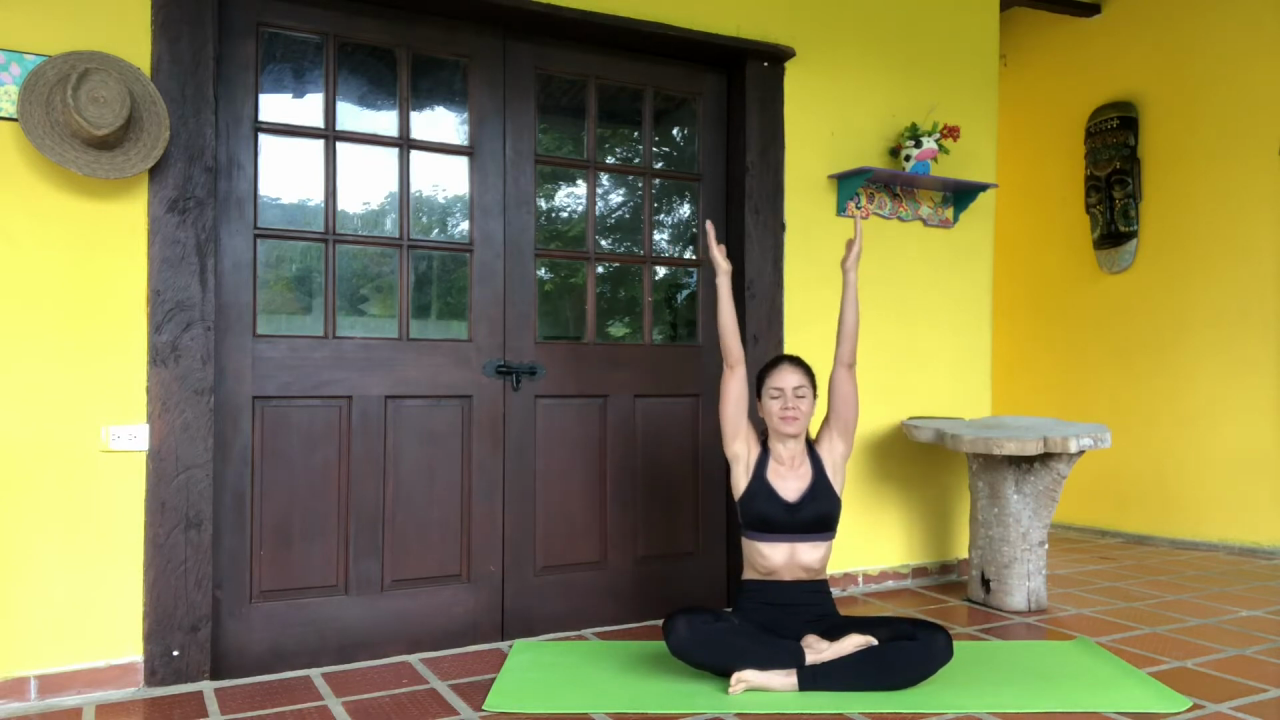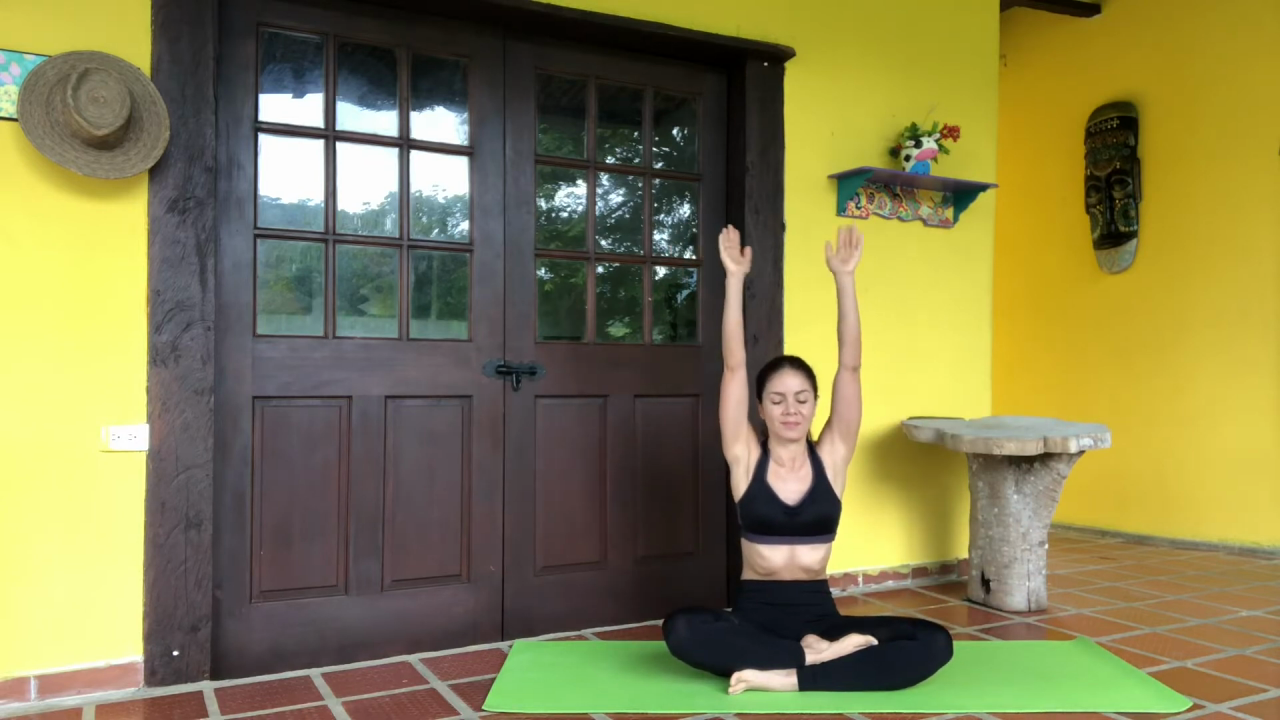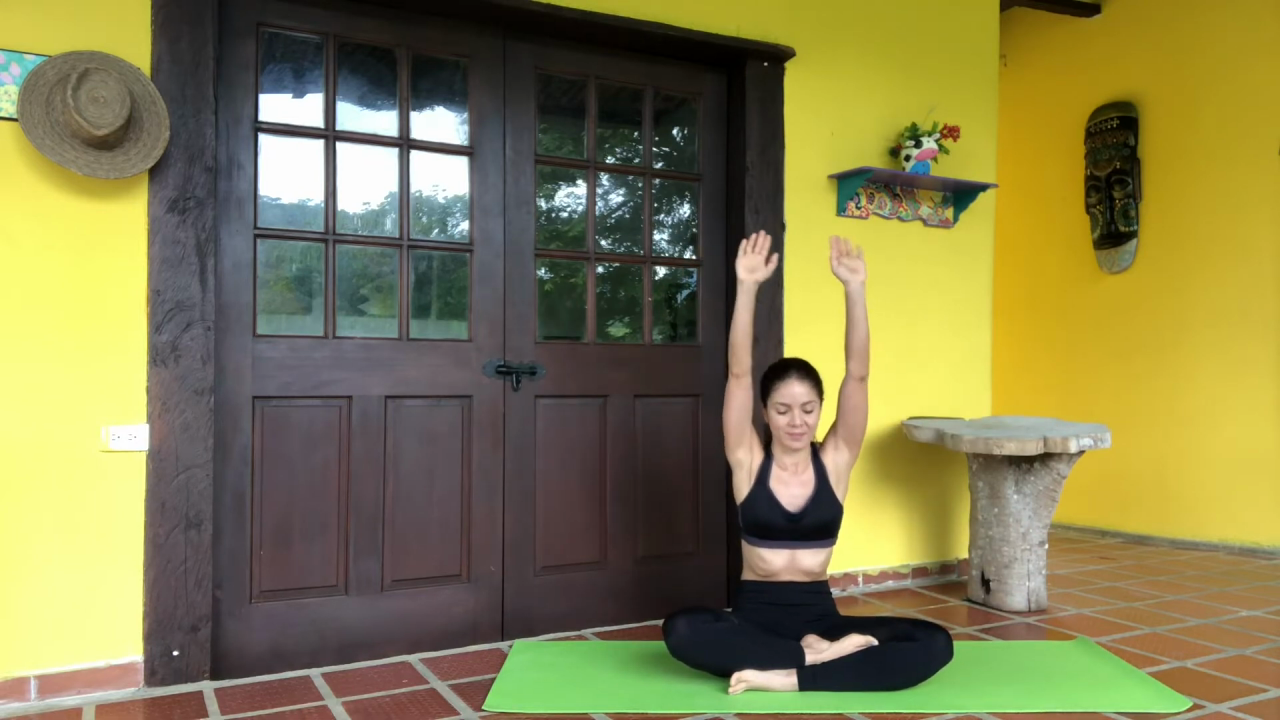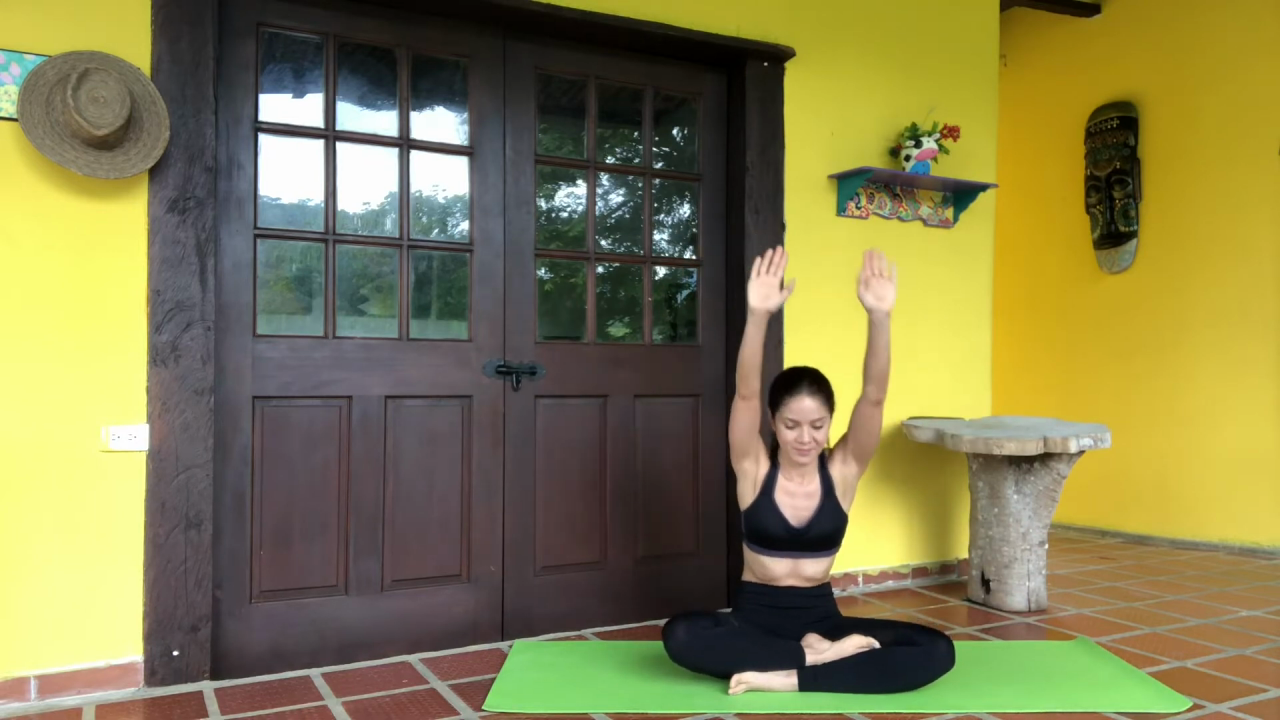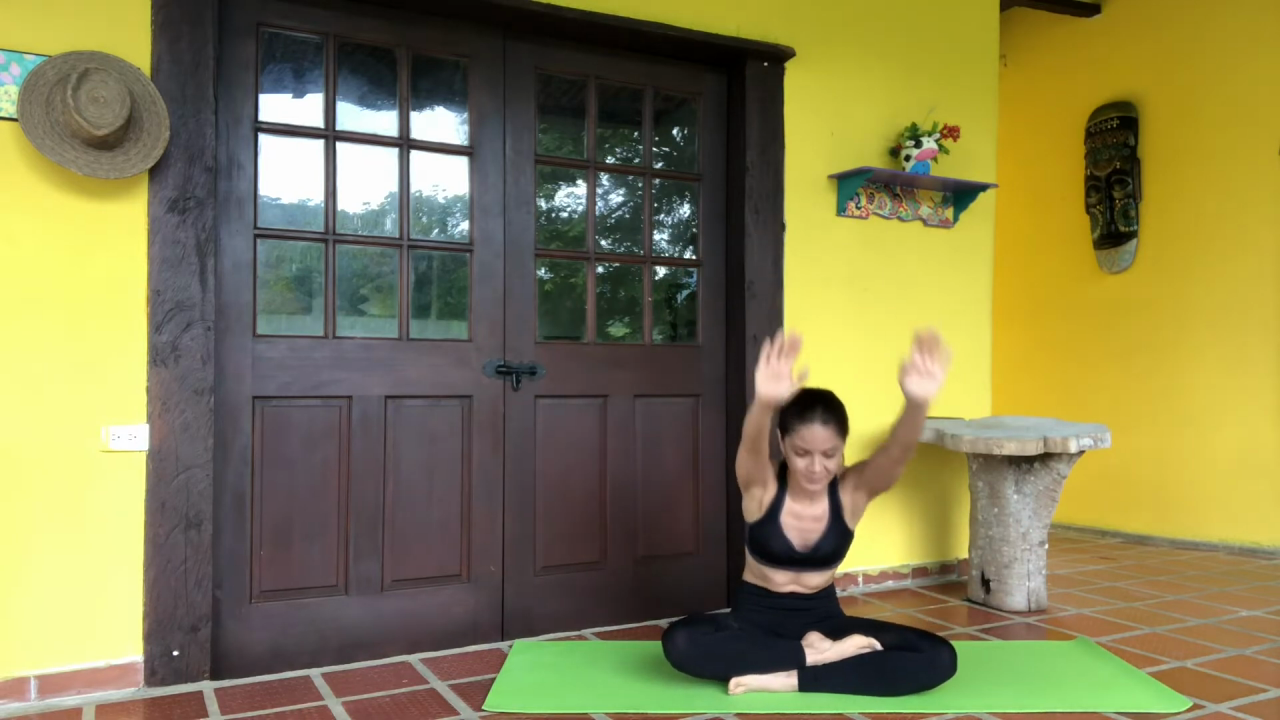
dt=0.3s
person 1, frame 1
left shoulder: (829, 455)
right shoulder: (747, 456)
left elbow: (845, 363)
right elbow: (734, 364)
left wrist: (849, 274)
right wrist: (723, 277)
left hip: (819, 612)
right hip: (755, 614)
left knee: (934, 644)
right knee: (682, 629)
left ankle: (787, 675)
right ankle: (818, 657)
person 1, frame 2
left shoulder: (831, 457)
right shoulder: (747, 458)
left elbow: (849, 367)
right elbow: (734, 367)
left wrist: (844, 278)
right wrist: (735, 280)
left hip: (819, 613)
right hip: (754, 614)
left knee: (934, 644)
right knee: (682, 629)
left ankle: (787, 675)
right ankle: (816, 657)
person 1, frame 3
left shoulder: (834, 460)
right shoulder: (749, 459)
left elbow: (858, 375)
right elbow: (739, 373)
left wrist: (854, 289)
right wrist: (746, 288)
left hip: (819, 614)
right hip: (755, 615)
left knee: (935, 645)
right knee: (682, 630)
left ankle: (787, 676)
right ankle: (817, 656)
person 1, frame 4
left shoulder: (843, 469)
right shoulder: (754, 467)
left elbow: (873, 396)
right elbow: (746, 394)
left wrist: (879, 317)
right wrist: (758, 315)
left hip: (821, 616)
right hip: (755, 617)
left knee: (936, 651)
right knee: (682, 635)
left ankle: (787, 676)
right ankle: (817, 654)
person 1, frame 5
left shoulder: (855, 489)
right shoulder: (760, 484)
left elbow: (896, 452)
right elbow: (754, 446)
left wrist: (917, 401)
right wrist: (765, 402)
left hip: (820, 614)
right hip: (756, 615)
left knee: (938, 658)
right knee: (681, 643)
left ankle: (788, 676)
right ankle: (820, 652)
